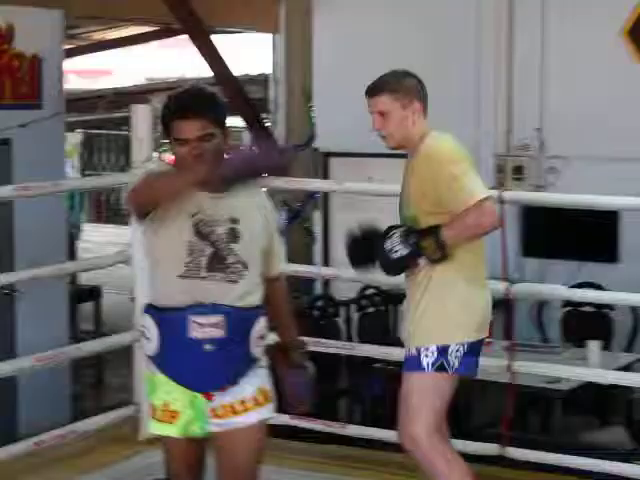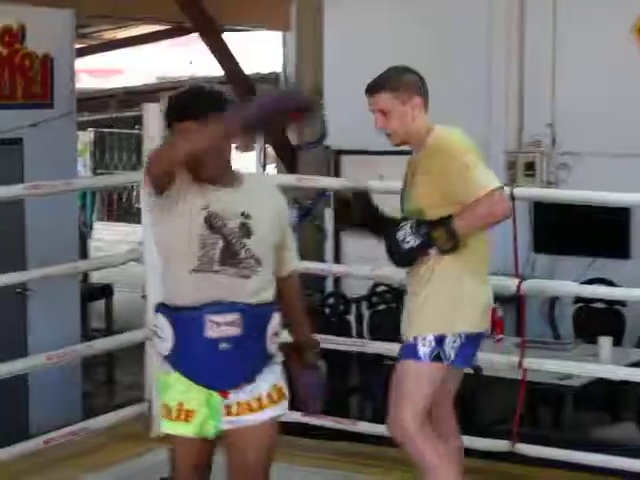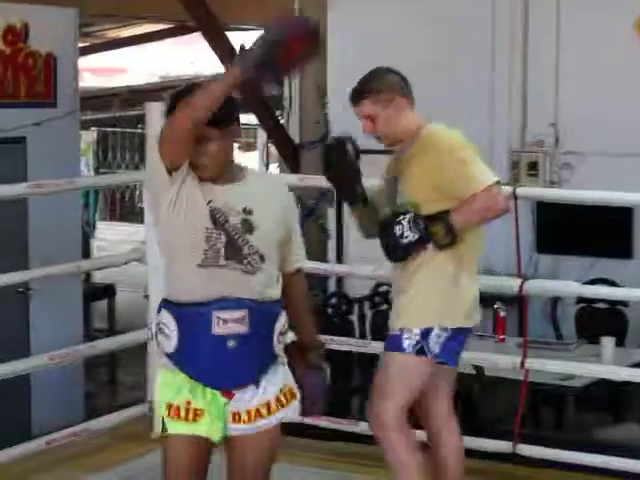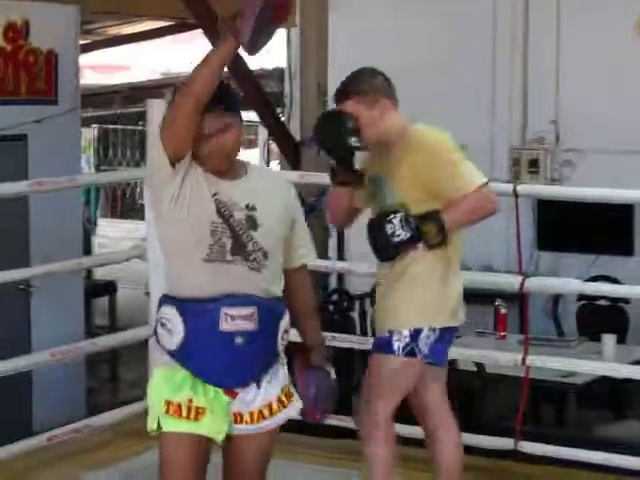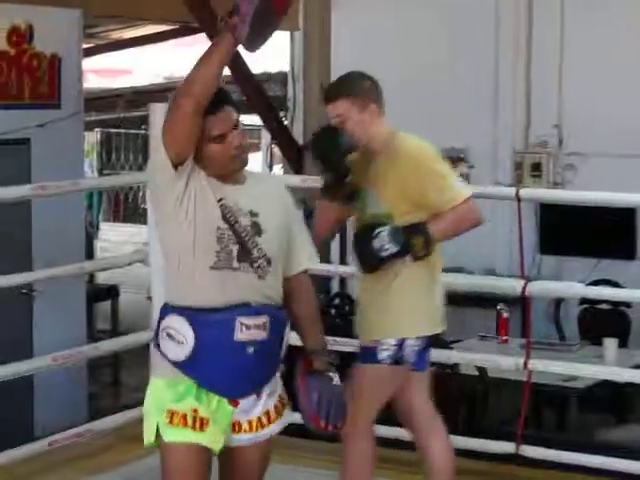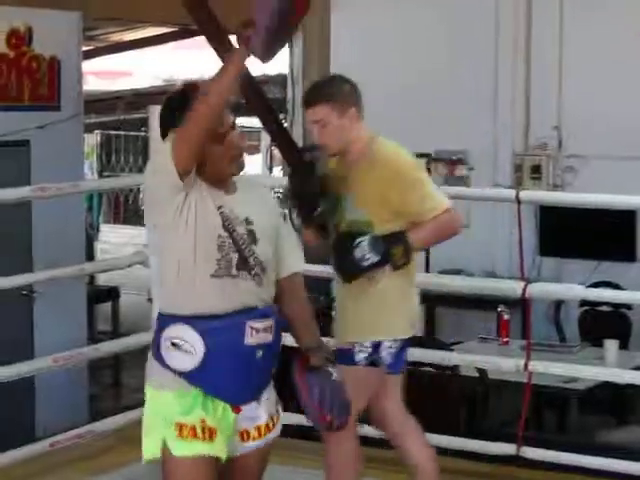
dt=0.1s
person 1, frame 1
left shoulder: (257, 200)
right shoulder: (159, 194)
left elbow: (272, 279)
right elbow: (141, 197)
left wrist: (291, 344)
right wrist: (201, 169)
left hip: (241, 365)
right hip: (175, 364)
person 1, frame 2
left shoulder: (268, 196)
right shoulder: (169, 191)
left elbow: (286, 277)
right elbow: (161, 161)
left wrist: (306, 344)
right wrist: (236, 116)
left hip: (255, 361)
right hip: (188, 362)
person 1, frame 3
left shoulder: (275, 193)
right shoulder: (169, 187)
left elbow: (292, 276)
right elbow: (178, 125)
left wrist: (310, 349)
right wrist: (238, 73)
left hip: (259, 366)
right hip: (188, 366)
person 1, frame 4
left shoulder: (277, 189)
right shoulder: (172, 179)
left elbow: (296, 274)
right elbow: (186, 103)
left wrist: (314, 348)
right wrist: (234, 37)
left hip: (258, 364)
right hip: (187, 364)
person 1, frame 5
left shoulder: (276, 195)
right shoulder: (172, 185)
left elbow: (296, 279)
right elbow: (188, 104)
left wrist: (316, 353)
right wrist: (229, 34)
left hip: (256, 376)
right hip: (186, 375)
person 1, frame 6
left shoulder: (260, 199)
right shoulder: (169, 192)
left elbow: (287, 283)
right elbow: (198, 119)
left wrist: (314, 353)
right wrist: (244, 50)
left hip: (252, 380)
right hip: (187, 383)
person 2, frame 1
left shoulder: (439, 155)
right shoulder: (421, 160)
left elbow: (487, 216)
left wrist: (423, 244)
right wrist: (401, 243)
left hip: (446, 316)
right hip: (437, 311)
left knee: (416, 434)
right knee: (428, 424)
person 2, frame 2
left shoulder: (447, 147)
right shoulder: (422, 154)
left elbow: (498, 206)
left wrist: (433, 235)
right wrist: (381, 223)
left hip: (446, 310)
right hip: (436, 305)
left knee: (405, 422)
right knee: (437, 415)
person 2, frame 3
left shoulder: (442, 144)
right shoulder: (400, 156)
left elbow: (496, 200)
right elbow: (373, 227)
left wrist: (432, 228)
right wrist: (351, 190)
left hip: (432, 306)
right hip: (419, 303)
left knee: (385, 414)
right knee: (435, 410)
person 2, frame 4
left shoulder: (429, 145)
right shoulder: (378, 156)
left elbow: (485, 201)
right elbow: (337, 216)
left wrist: (422, 228)
right wrist: (343, 164)
left hip: (419, 307)
right hip: (402, 302)
left knee: (374, 414)
right knee: (432, 408)
person 2, frame 5
left shoulder: (413, 156)
right shoulder: (354, 162)
left elbow: (469, 213)
right elbow: (321, 231)
left wrist: (408, 238)
right wrist: (333, 180)
left hip: (401, 313)
right hip: (380, 308)
left knee: (355, 417)
right knee: (418, 413)
person 2, frame 6
left shoulder: (392, 163)
right shoulder: (336, 168)
left elbow: (449, 221)
right elbow: (312, 239)
left wrist: (389, 247)
left hip: (378, 316)
right hip: (357, 311)
right knee: (390, 415)
